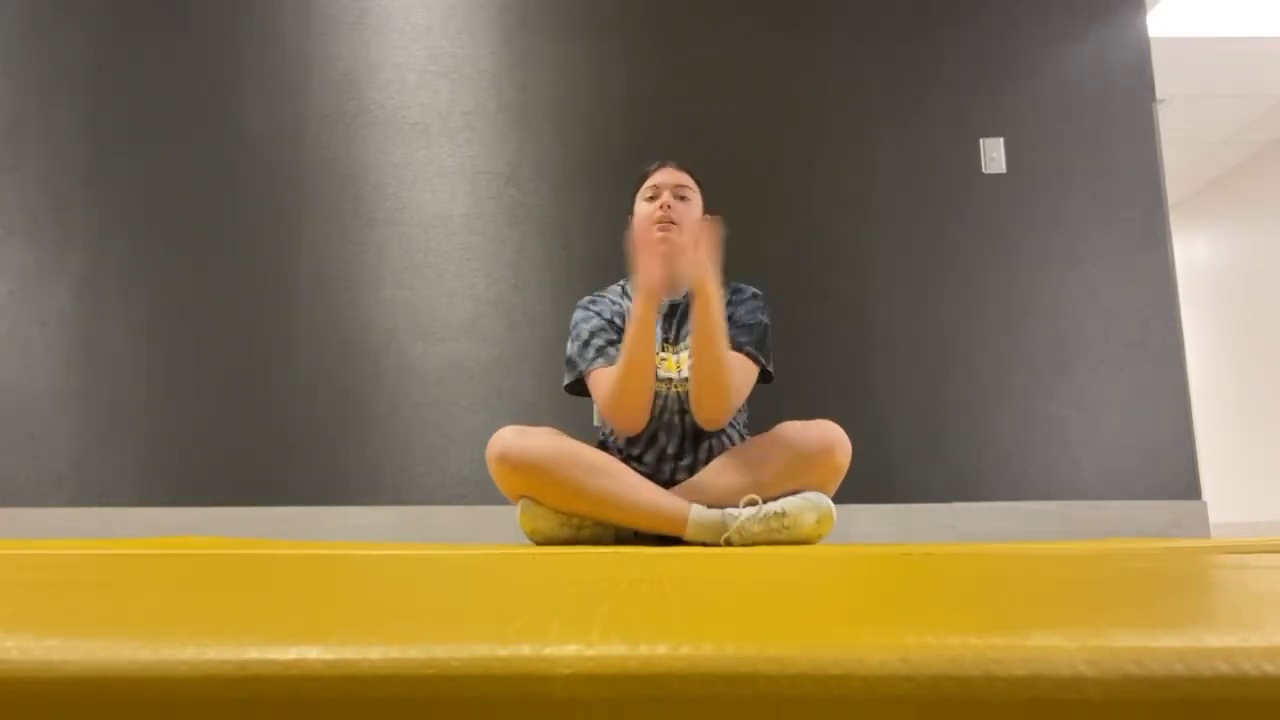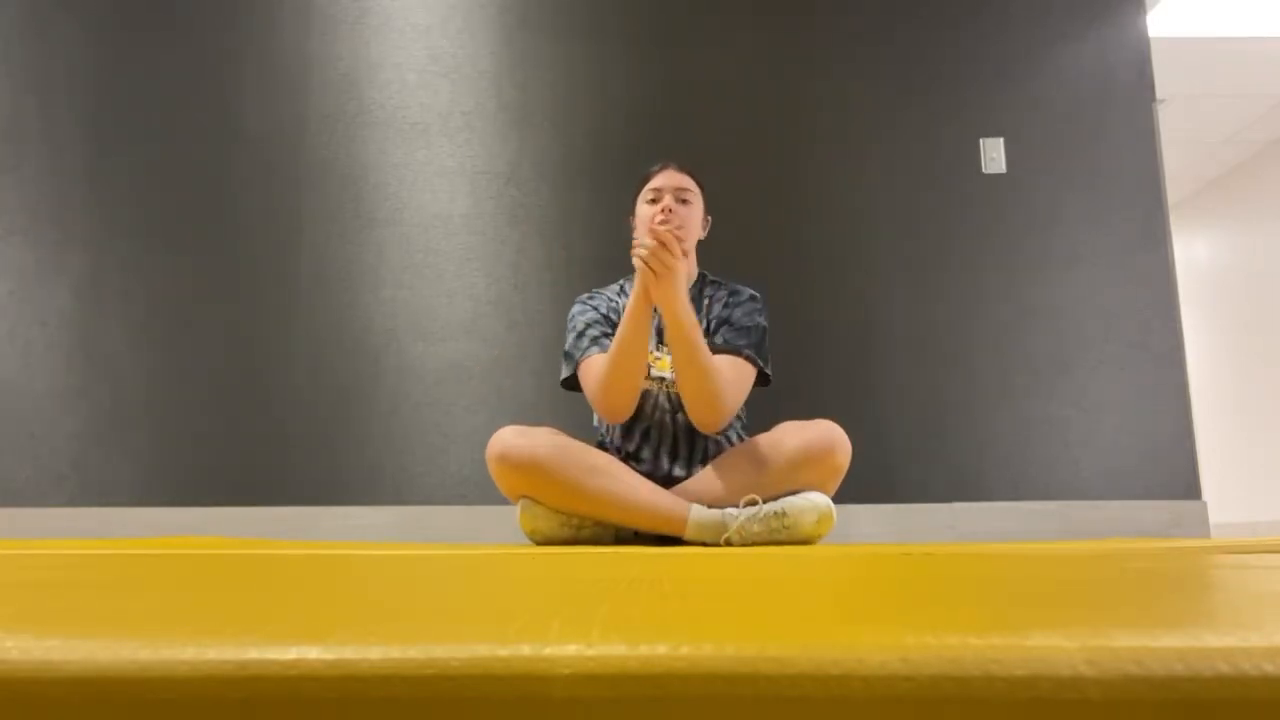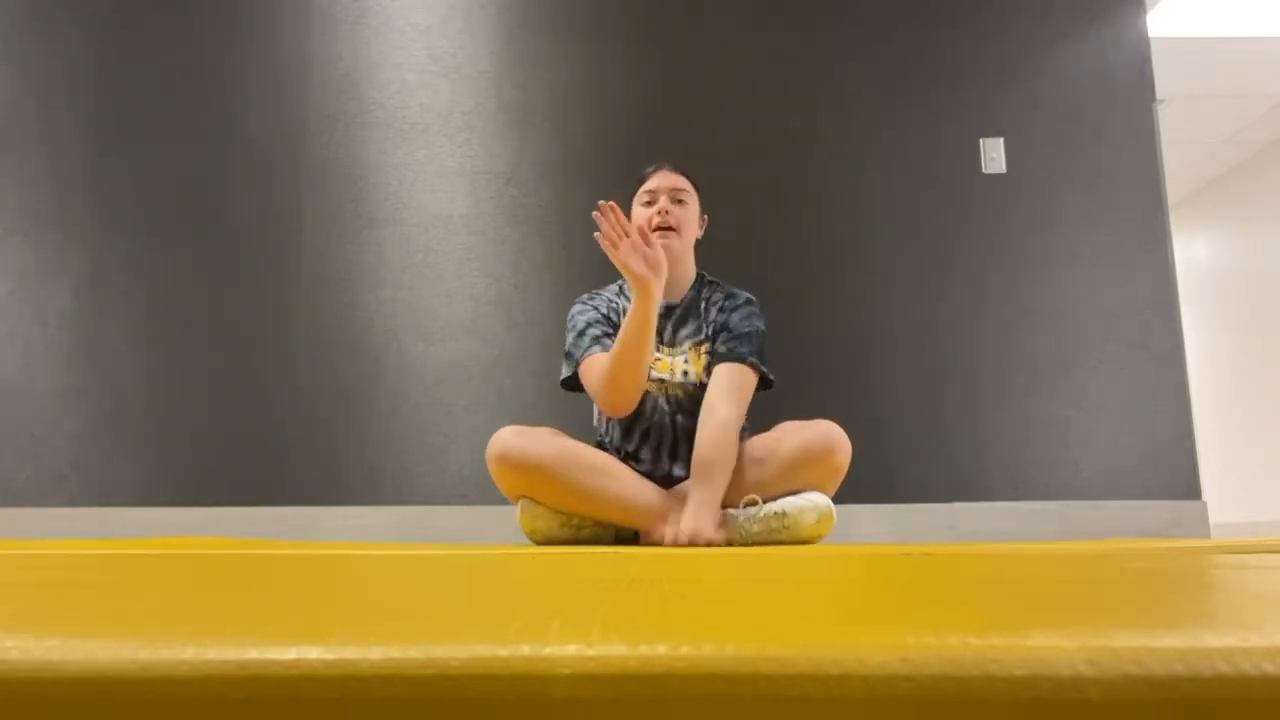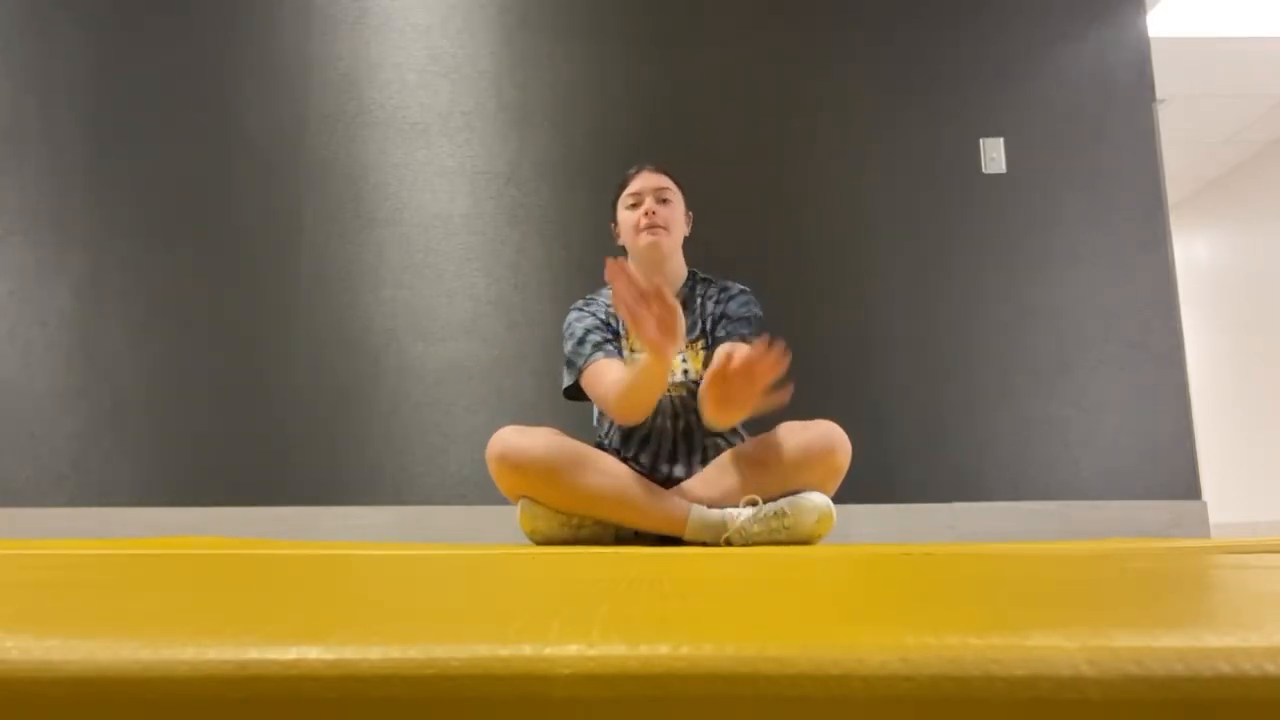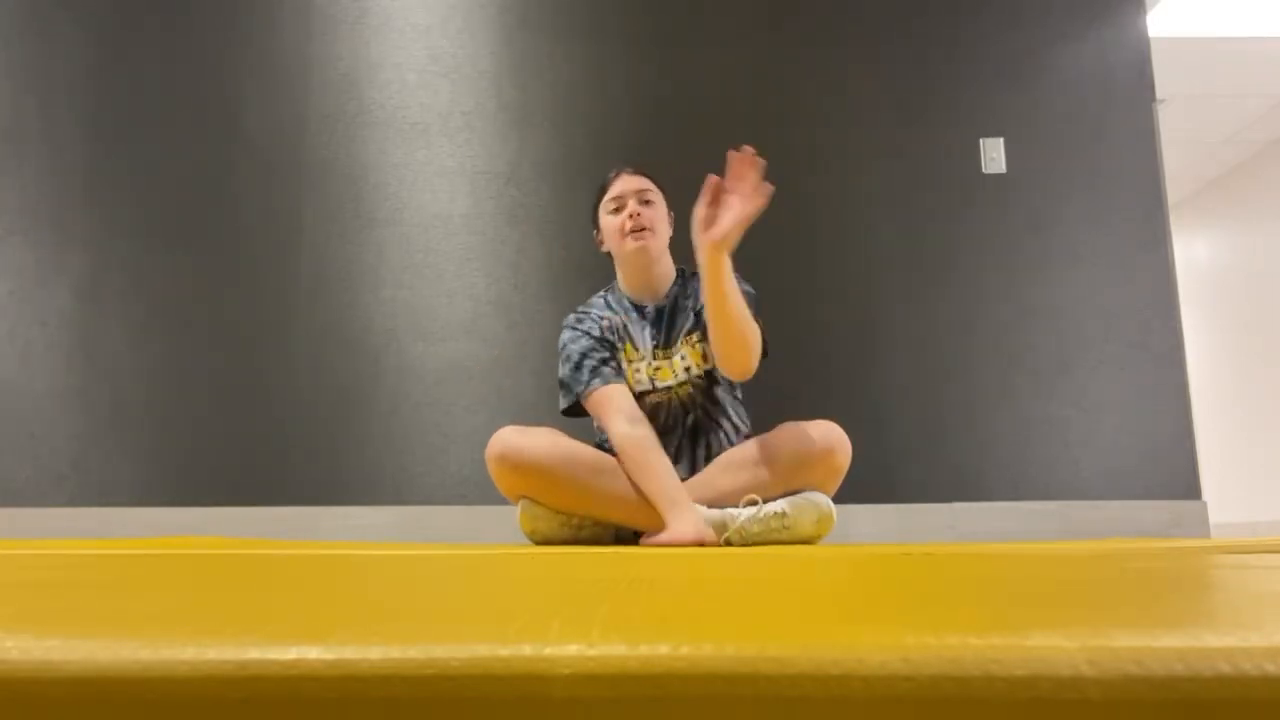
dt=0.2s
person 1, frame 1
left shoulder: (740, 303)
right shoulder: (598, 311)
left elbow: (714, 412)
right elbow: (625, 419)
left wrist: (707, 291)
right wrist: (646, 300)
right hip: (622, 483)
left knee: (827, 442)
right knee: (509, 447)
left ankle: (614, 521)
right ankle: (723, 524)
person 1, frame 2
left shoulder: (737, 306)
right shoulder: (596, 309)
left elbow: (713, 415)
right elbow: (612, 407)
left wrist: (674, 303)
right wrist: (644, 291)
right hip: (624, 486)
left knee: (827, 442)
right knee: (508, 447)
left ankle: (610, 522)
right ankle: (720, 523)
person 1, frame 3
left shoulder: (735, 309)
right shoulder: (594, 311)
left elbow: (724, 411)
right elbow: (615, 400)
left wrist: (701, 510)
right wrist: (646, 296)
left hip: (715, 483)
left knee: (828, 442)
right knee: (508, 447)
left ankle: (614, 522)
right ankle: (738, 520)
person 1, frame 4
left shoulder: (729, 302)
right shoulder: (590, 315)
left elbow: (721, 410)
right elbow: (623, 408)
left wrist: (722, 400)
right wrist: (659, 352)
right hip: (628, 489)
left knee: (828, 442)
right knee: (509, 447)
left ankle: (597, 523)
right ankle: (723, 525)
person 1, frame 5
left shoulder: (721, 292)
right shoulder: (584, 328)
left elbow: (740, 366)
right elbow: (624, 424)
left wrist: (714, 252)
right wrist: (677, 511)
right hip: (631, 489)
left knee: (829, 442)
right knee: (508, 447)
left ankle: (604, 520)
right ankle: (727, 521)
